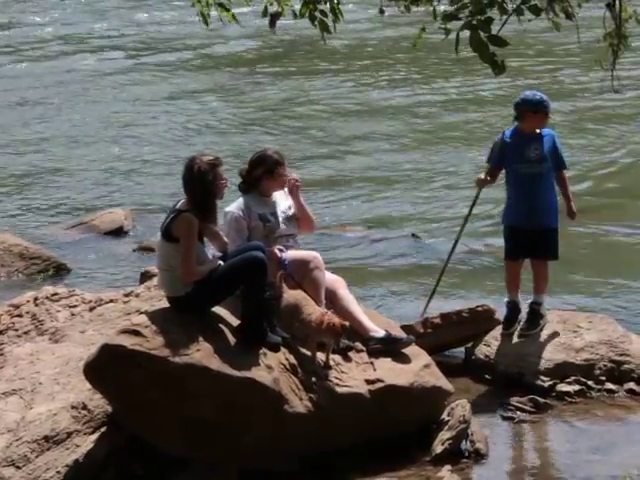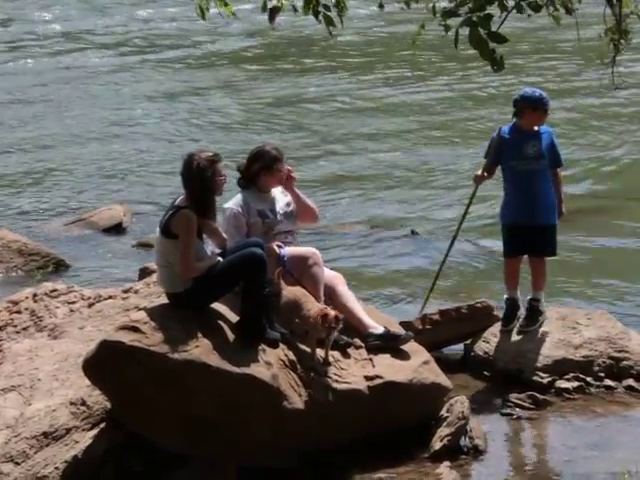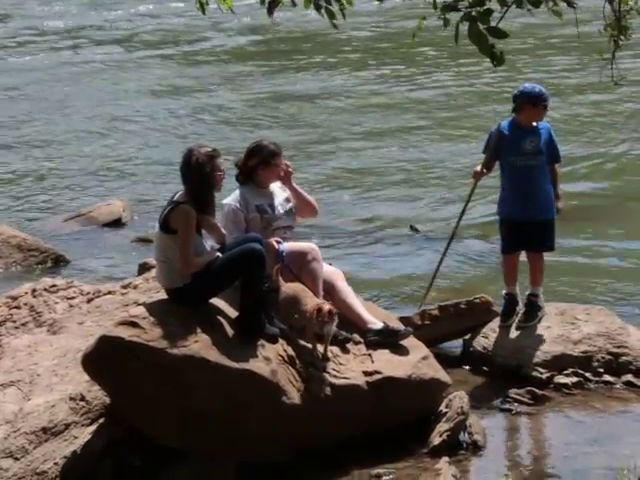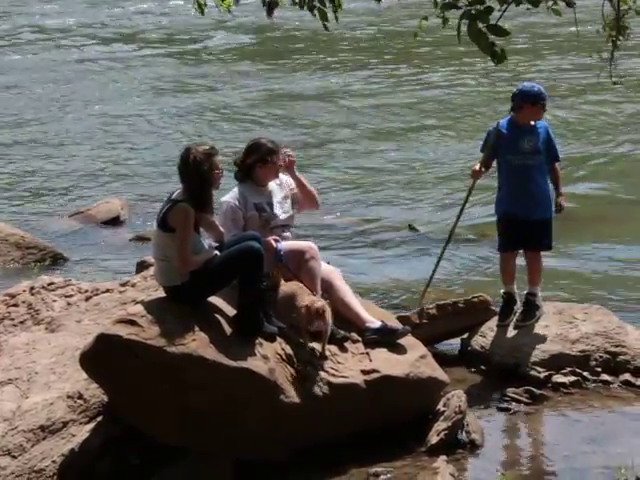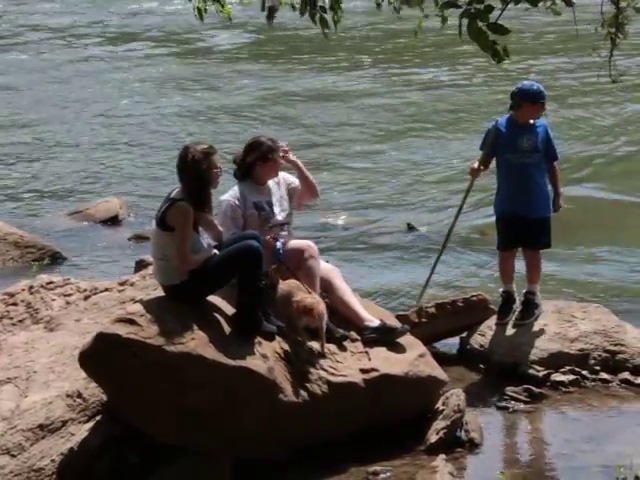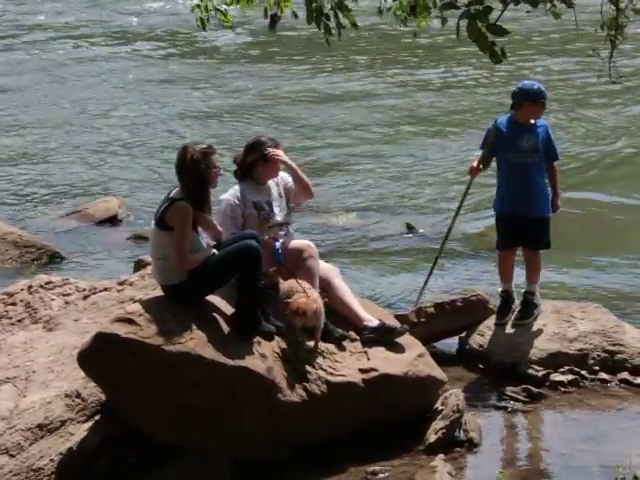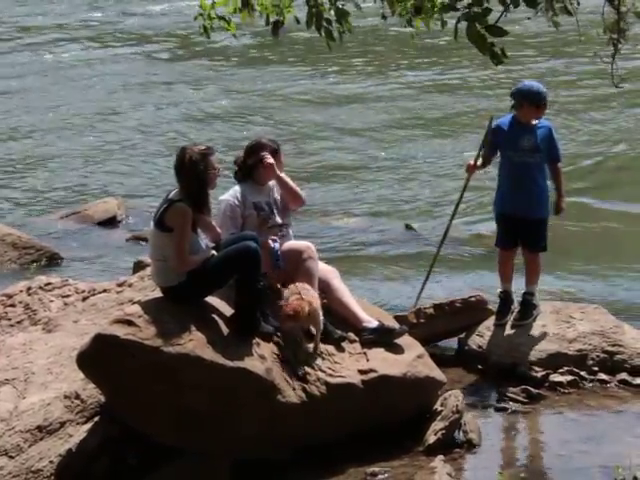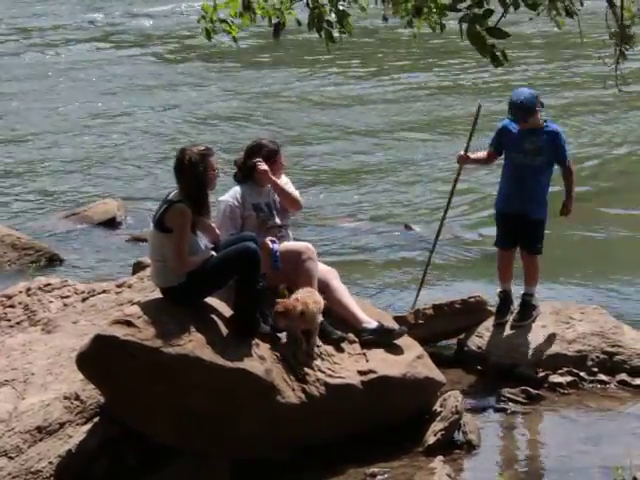
dt=0.2s
person 1, frame 1
left shoulder: (549, 137)
right shoulder: (506, 140)
left elbow: (559, 172)
right elbow: (493, 173)
left wrist: (569, 201)
right wrist: (483, 180)
left hip: (545, 215)
right hip: (516, 216)
left knee: (540, 262)
right knee: (512, 263)
left ankle: (537, 309)
right ankle: (513, 306)
person 1, frame 2
left shoulder: (547, 135)
right shoulder: (504, 136)
left elbow: (554, 171)
right elbow: (490, 168)
left wrist: (559, 200)
right wrist: (481, 176)
left hip: (543, 212)
right hip: (514, 213)
left knee: (537, 259)
right knee: (511, 259)
left ankle: (536, 305)
right ankle: (512, 303)
person 1, frame 3
left shoulder: (545, 130)
right shoulder: (502, 131)
left elbow: (552, 166)
right elbow: (489, 163)
left wrist: (556, 196)
right wrist: (480, 171)
left hip: (541, 207)
right hip: (511, 208)
left knee: (536, 254)
right knee: (509, 255)
left ankle: (535, 301)
right ankle: (511, 299)
person 1, frame 4
left shoulder: (543, 129)
right shoulder: (500, 130)
left elbow: (552, 164)
right elbow: (487, 161)
left wrist: (559, 193)
right wrist: (478, 169)
left hip: (539, 206)
right hip: (509, 207)
left knee: (533, 253)
right knee: (507, 254)
left ankle: (533, 299)
right ankle: (509, 297)
person 1, frame 5
left shoulder: (542, 128)
right shoulder: (499, 128)
left elbow: (551, 163)
right elbow: (486, 159)
left wrist: (557, 193)
right wrist: (477, 168)
left hip: (537, 205)
right hip: (508, 205)
left knee: (532, 252)
right knee: (506, 252)
left ankle: (532, 298)
right ankle: (507, 296)
person 1, frame 6
left shoulder: (543, 128)
right shoulder: (500, 128)
left elbow: (551, 164)
right elbow: (486, 158)
left wrist: (555, 194)
right wrist: (477, 166)
left hip: (537, 204)
right hip: (507, 205)
left knee: (532, 252)
right knee: (505, 252)
left ankle: (531, 298)
right ankle: (507, 296)
person 1, frame 7
left shoulder: (546, 129)
right shoulder: (501, 127)
left elbow: (554, 165)
right elbow: (486, 158)
left wrist: (560, 196)
right wrist: (475, 165)
left hip: (536, 205)
right hip: (507, 204)
left knee: (532, 252)
right knee: (506, 252)
left ankle: (530, 299)
right ankle: (506, 297)
person 1, frame 8
left shoulder: (553, 133)
right shoulder: (507, 128)
left elbow: (567, 168)
right elbow: (491, 155)
left wrist: (569, 198)
right wrist: (469, 158)
left hip: (534, 207)
right hip: (507, 204)
left knee: (529, 254)
right knee: (505, 251)
left ankle: (529, 300)
right ankle: (505, 297)
person 2, frame 1
left shoulder: (283, 196)
right shoulder: (239, 210)
left elbow: (309, 228)
left wrist: (297, 198)
right wrist: (265, 253)
left hip: (296, 266)
left knee: (336, 283)
right knee: (313, 259)
left ankle: (373, 334)
person 2, frame 2
left shoulder: (282, 192)
right shoulder: (238, 206)
left elbow: (313, 218)
left wrist: (292, 190)
left hip: (295, 262)
left knee: (335, 280)
right knee: (312, 255)
left ankle: (372, 330)
person 2, frame 3
left shoulder: (280, 187)
right shoulder: (236, 202)
left elbow: (312, 211)
left wrist: (290, 185)
left hip: (294, 258)
left knee: (334, 275)
right knee: (310, 251)
left ankle: (371, 326)
person 2, frame 4
left shoulder: (281, 184)
right shoulder: (234, 200)
left elbow: (313, 204)
left wrist: (293, 174)
left hip: (292, 257)
left knee: (332, 274)
right knee: (309, 249)
left ankle: (369, 325)
person 2, frame 5
left shoulder: (281, 182)
right shoulder: (234, 199)
left elbow: (312, 194)
left wrist: (295, 162)
left hip: (290, 256)
left knee: (331, 273)
right knee: (308, 248)
left ankle: (368, 323)
person 2, frame 6
left shoulder: (279, 181)
right shoulder: (234, 198)
left elbow: (308, 194)
left wrist: (289, 164)
left hip: (290, 255)
left knee: (330, 272)
right knee: (307, 248)
left ankle: (367, 323)
person 2, frame 7
left shoulder: (277, 183)
right shoulder: (233, 198)
left elbow: (299, 202)
left wrist: (277, 173)
left hip: (289, 257)
left knee: (329, 274)
right knee: (306, 249)
left ankle: (366, 324)
person 2, frame 8
left shoulder: (278, 181)
right shoulder: (233, 199)
left elbow: (297, 206)
left wrist: (271, 179)
left knee: (328, 274)
right knee: (305, 249)
left ankle: (366, 325)
person 3, frame 1
left shoulder: (191, 207)
right shoulder: (188, 218)
left elbow: (223, 246)
right elbow: (188, 274)
right wrist: (215, 263)
left hip: (191, 285)
right hip: (186, 295)
left knee: (256, 248)
right knee: (256, 262)
left ankle: (264, 322)
right ankle: (252, 331)
person 3, frame 2
left shoulder: (189, 203)
right shoulder: (186, 215)
left elbow: (222, 243)
right elbow: (187, 270)
right wrist: (214, 259)
left hip: (190, 282)
right hip: (185, 292)
left knee: (255, 245)
right knee: (254, 259)
left ankle: (263, 319)
right ankle: (252, 327)
person 3, frame 3
left shoulder: (188, 198)
right shoulder: (185, 210)
left elbow: (221, 238)
right elbow: (186, 265)
right wrist: (214, 255)
left hip: (188, 278)
right hip: (184, 287)
left knee: (254, 240)
right knee: (254, 254)
left ankle: (261, 314)
right ankle: (251, 323)
person 3, frame 4
left shoulder: (186, 197)
right shoulder: (183, 209)
left elbow: (219, 236)
right elbow: (184, 264)
right wrist: (212, 254)
left hip: (186, 276)
right hip: (182, 286)
left knee: (253, 238)
right knee: (252, 252)
left ankle: (260, 312)
right ankle: (250, 321)
person 3, frame 5
left shoulder: (185, 196)
right shoulder: (182, 207)
left elbow: (218, 235)
right elbow: (183, 263)
right wrist: (210, 253)
left hip: (185, 275)
right hip: (180, 284)
left knee: (251, 237)
right knee: (251, 251)
left ankle: (259, 311)
right ankle: (248, 320)
person 3, frame 6
left shoulder: (184, 195)
right shoulder: (182, 207)
left elbow: (217, 235)
right elbow: (182, 262)
right wrist: (210, 253)
left hip: (185, 274)
right hip: (179, 284)
left knee: (251, 237)
right knee: (250, 251)
left ankle: (259, 311)
right ankle: (248, 320)
person 3, frame 7
left shoulder: (182, 197)
right shoulder: (181, 208)
left elbow: (216, 236)
right elbow: (181, 263)
right wrist: (209, 254)
left hip: (182, 276)
right hip: (178, 285)
left knee: (249, 238)
right knee: (249, 252)
left ankle: (258, 312)
right ankle: (247, 321)
person 3, frame 8
left shoulder: (182, 198)
right shoulder: (181, 209)
left elbow: (214, 237)
right elbow: (180, 264)
right wrist: (208, 255)
left hip: (181, 277)
right hip: (178, 286)
left knee: (249, 239)
right knee: (248, 253)
left ankle: (258, 313)
right ankle: (247, 322)
